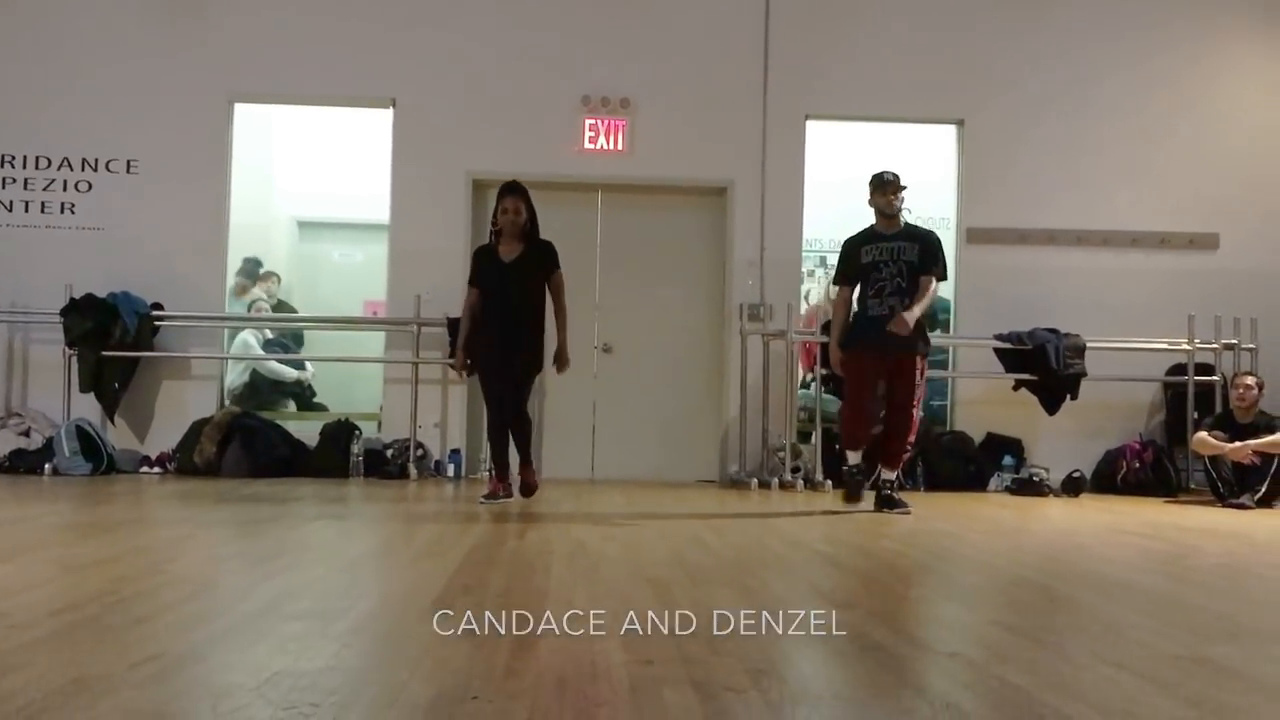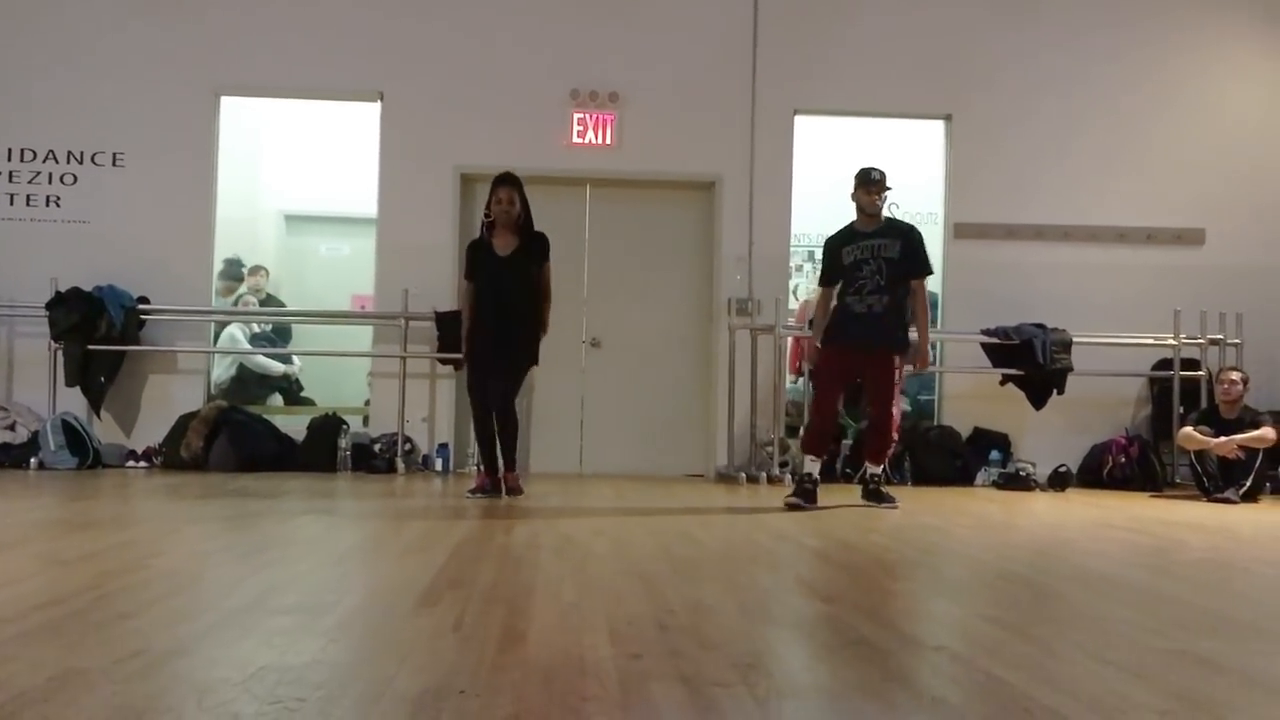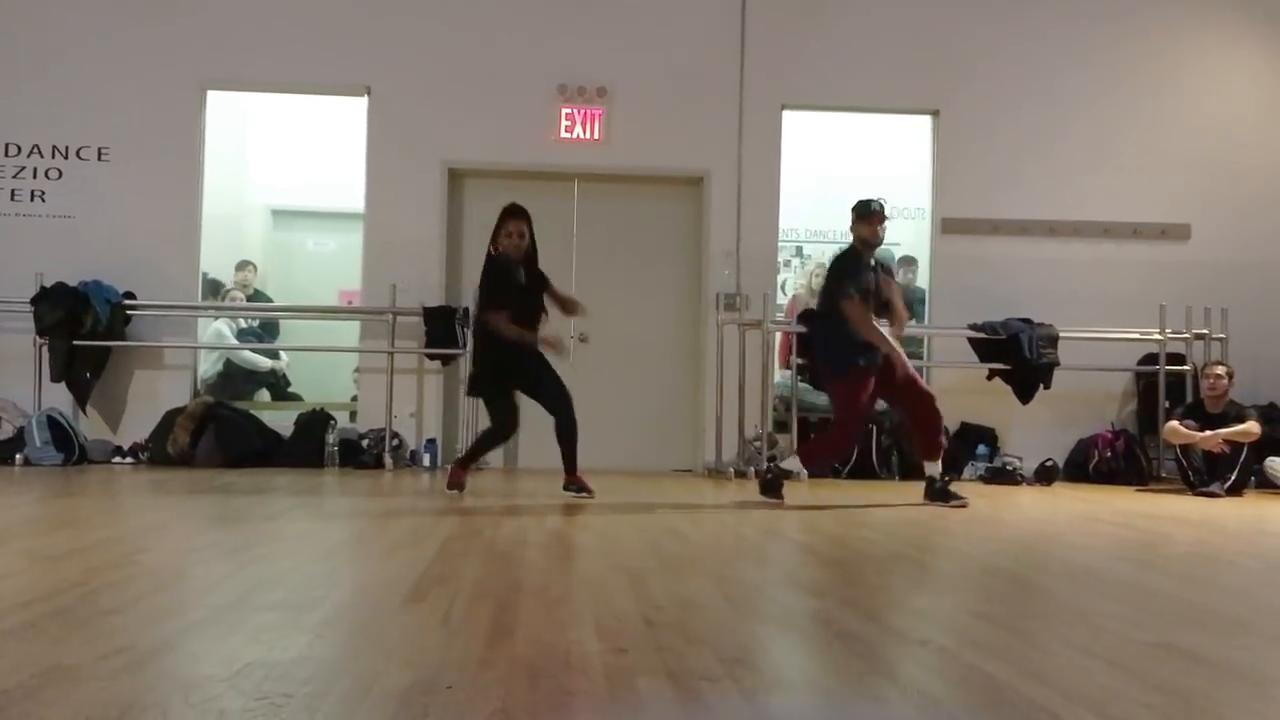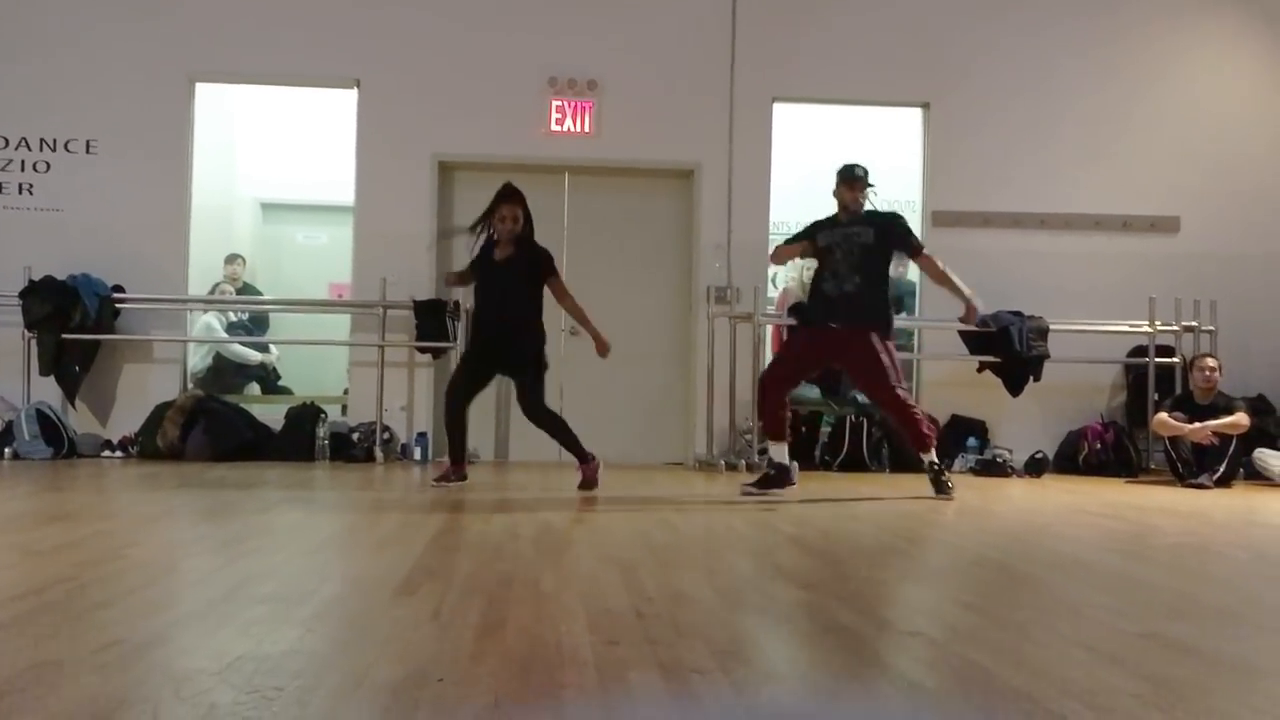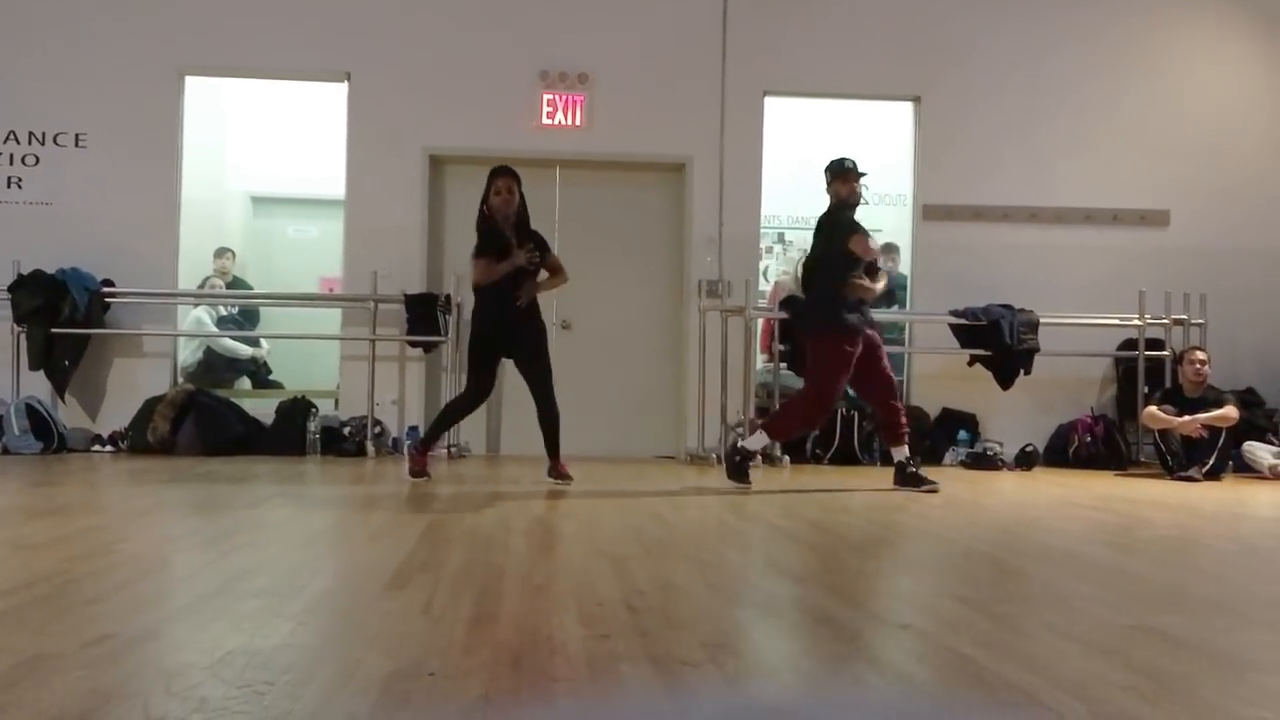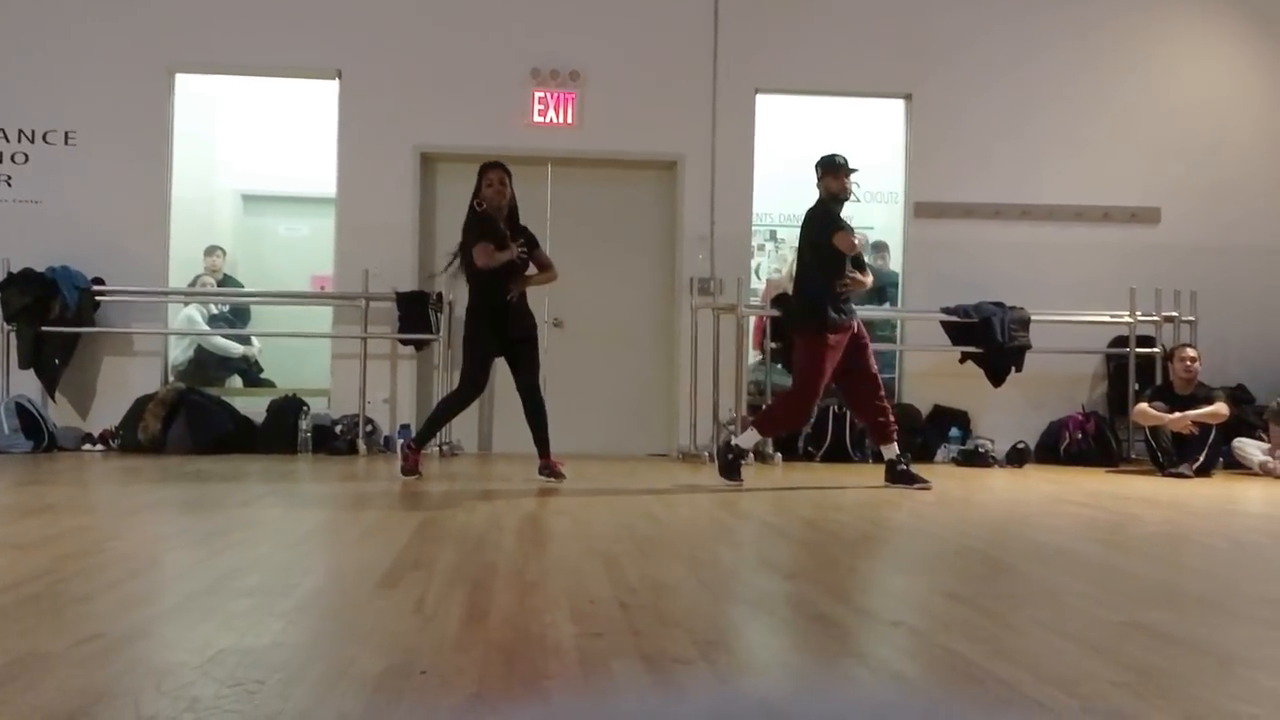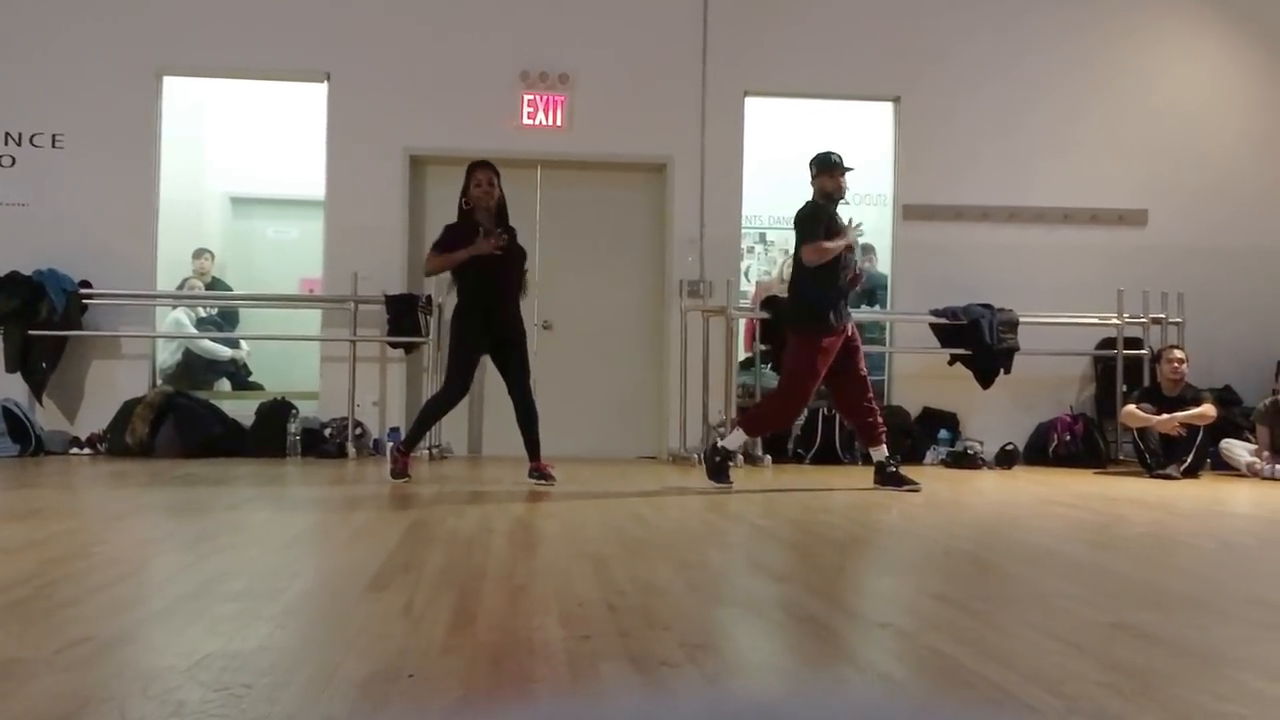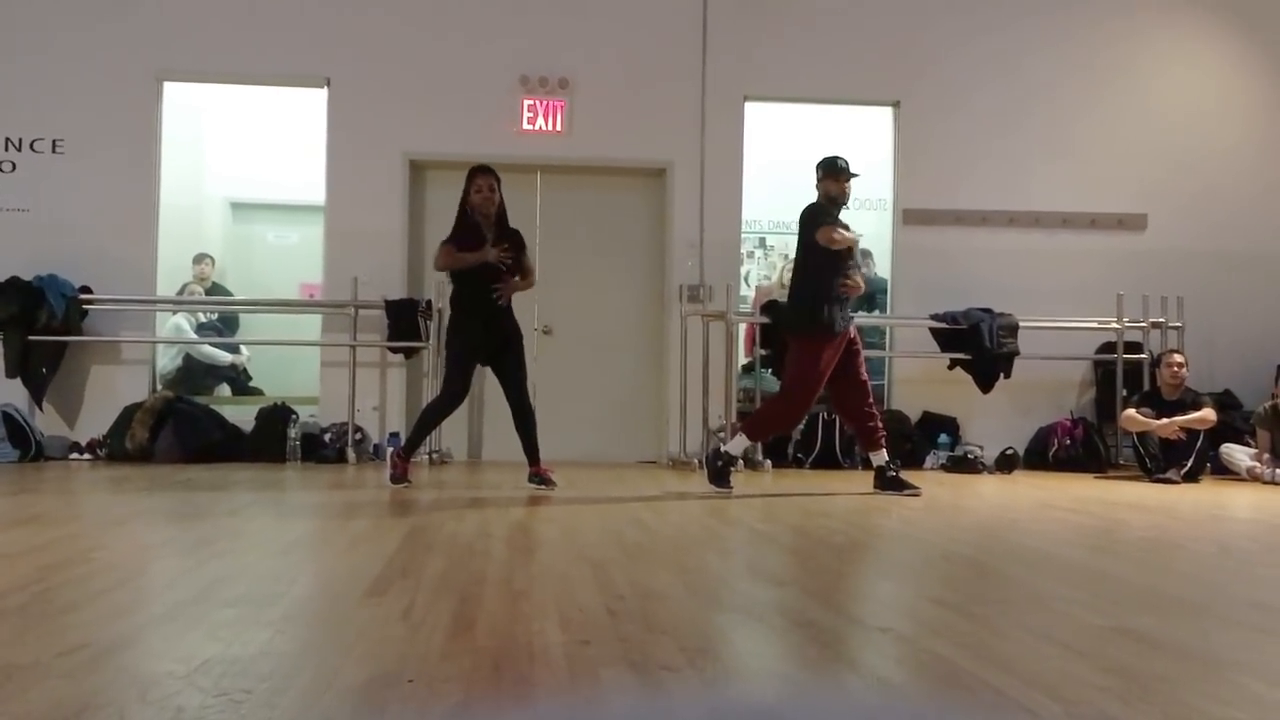
dt=0.3s
person 1, frame 1
left shoulder: (925, 240)
right shoulder: (855, 245)
left elbow: (928, 287)
right elbow: (843, 297)
left wrist: (912, 314)
right wrist: (835, 343)
left hip: (909, 342)
right hip: (864, 340)
left knee: (903, 416)
right knee: (856, 407)
left ankle: (887, 487)
right ankle: (855, 471)
person 1, frame 2
left shoulder: (906, 235)
right shoulder: (837, 243)
left elbow: (918, 291)
right elbow: (826, 294)
left wrist: (923, 341)
right wrist: (815, 339)
left hip: (887, 341)
right hip: (842, 338)
left knee: (884, 413)
right knee: (823, 406)
left ankle: (873, 480)
right ankle: (808, 480)
person 1, frame 3
left shoulder: (881, 269)
right shoulder: (844, 264)
left elbow: (900, 324)
right elbow: (857, 317)
left wrist: (894, 295)
right wrist: (895, 352)
left hip: (876, 358)
right hip: (842, 362)
left knee: (925, 407)
right knee: (846, 433)
left ankle: (936, 483)
right ankle: (778, 473)
person 1, frame 4
left shoulder: (885, 223)
right shoulder: (820, 230)
left elbow: (924, 260)
right elbow: (776, 258)
left wrist: (964, 295)
right wrist: (793, 248)
left hip: (866, 328)
right hip: (818, 326)
left knee: (892, 397)
right knee: (771, 385)
left ankle: (933, 467)
right ankle: (780, 469)
person 1, frame 5
left shoulder: (850, 224)
right shoulder: (834, 220)
left elbow: (878, 275)
right elbow: (867, 251)
left wrist: (874, 287)
right wrist: (869, 245)
left hip: (855, 323)
right hip: (828, 326)
left knee: (885, 392)
right knee: (818, 402)
left ankle: (905, 467)
right ankle: (743, 451)
person 1, frame 6
left shoulder: (837, 221)
right shoulder: (821, 214)
left elbow: (865, 273)
right elbow: (850, 244)
left wrist: (862, 280)
right wrist: (853, 241)
left hip: (845, 320)
right hip: (817, 323)
left knee: (870, 392)
right knee: (802, 400)
left ankle: (895, 465)
right ankle: (734, 449)
person 1, frame 7
left shoulder: (835, 219)
right shoulder: (811, 214)
right elbow: (811, 255)
left wrist: (855, 275)
right wrist: (848, 239)
left hip: (839, 320)
right hip: (812, 323)
left knee: (859, 394)
right knee: (791, 396)
left ankle: (885, 466)
right ankle: (722, 452)
person 1, frame 8
left shoulder: (839, 224)
right shoulder: (814, 215)
right elbow: (830, 239)
left wrist: (857, 284)
right wrist: (852, 238)
left hip: (840, 325)
right hip: (812, 327)
left knee: (859, 399)
right knee: (793, 401)
left ankle: (884, 471)
right ankle: (723, 457)
person 2, frame 1
left shoulder: (543, 252)
right shoulder: (482, 255)
left elbow: (558, 300)
right elbow: (472, 303)
left wrist: (562, 344)
right wrist: (461, 347)
left hip: (525, 343)
right hip: (488, 343)
left knee: (516, 407)
right knee: (496, 410)
left ankle: (527, 470)
right ankle: (501, 480)
person 2, frame 2
left shoulder: (536, 243)
right shoulder: (477, 248)
left elbow: (544, 291)
right elbow: (469, 297)
left wrist: (541, 328)
right wrist: (466, 340)
left hip: (519, 337)
right hip: (484, 337)
left knee: (503, 401)
right knee: (480, 403)
left ankle: (510, 472)
right ankle: (490, 475)
person 2, frame 3
left shoulder: (533, 272)
right shoulder: (495, 273)
left elbow: (563, 305)
right elbow: (499, 324)
left wrist: (570, 304)
right wrist: (538, 338)
left hip: (526, 358)
right hip: (492, 361)
left knee: (564, 407)
right knee: (505, 426)
left ankle: (571, 475)
right ankle: (461, 467)
person 2, frame 4
left shoulder: (536, 255)
right shoulder: (487, 249)
left elbow: (563, 297)
right elbow: (470, 277)
left wrist: (594, 334)
right wrist: (456, 278)
left hip: (525, 343)
right hip: (485, 342)
left knee: (533, 409)
right knee: (454, 398)
left ankle: (587, 462)
right ankle: (457, 466)
person 2, frame 5
left shoulder: (532, 237)
right shoulder: (487, 234)
left elbow: (561, 274)
right elbow: (481, 276)
left wrist: (538, 285)
right wrist: (515, 261)
left hip: (527, 325)
right hip: (489, 325)
left knee: (544, 392)
right knee: (476, 393)
left ankle: (555, 462)
right ankle: (420, 451)
person 2, frame 6
left shoulder: (521, 233)
right shoulder: (478, 226)
left elbow: (551, 271)
right elbow: (484, 260)
left wrist: (526, 280)
right wrist: (509, 254)
left hip: (518, 320)
right hip: (484, 319)
left knee: (531, 389)
right knee: (470, 388)
left ankle: (546, 460)
right ankle: (413, 448)
person 2, frame 7
left shoulder: (508, 232)
right shoulder: (458, 231)
right elbow: (431, 267)
left wrist: (521, 280)
right wrist: (472, 250)
left hip: (507, 322)
right hip: (470, 320)
left knee: (522, 391)
right knee: (454, 389)
left ankle: (536, 463)
right ankle: (402, 452)
person 2, frame 8
left shoulder: (511, 237)
right shoulder: (464, 231)
left elbow: (529, 276)
right elbow: (441, 263)
left wrist: (514, 286)
right wrist: (483, 256)
left hip: (503, 326)
right hip: (467, 325)
left knee: (519, 396)
right knee: (453, 394)
left ankle: (536, 468)
right ankle: (402, 457)
